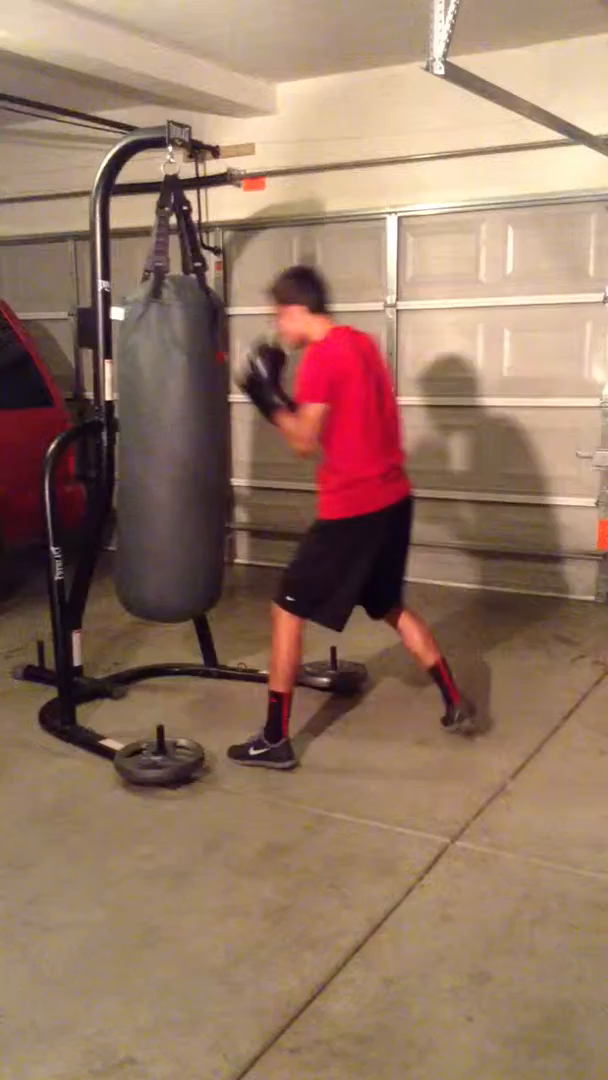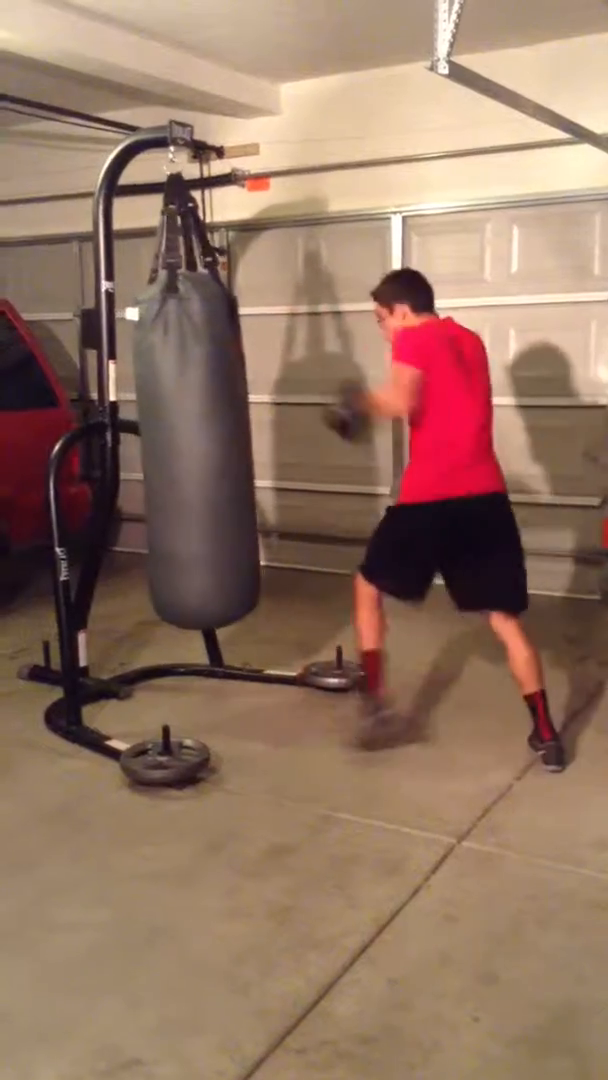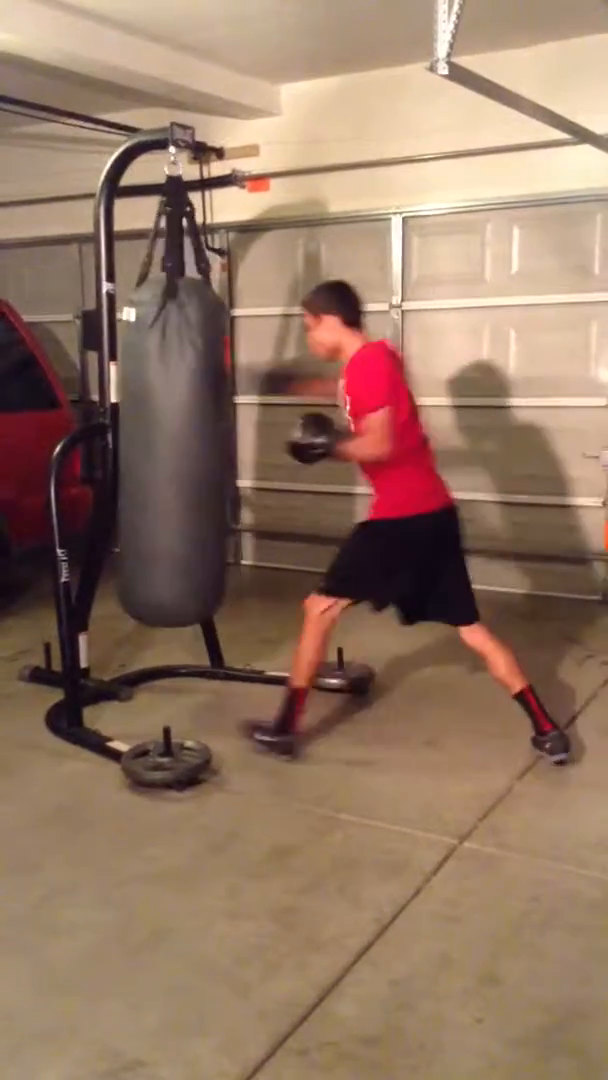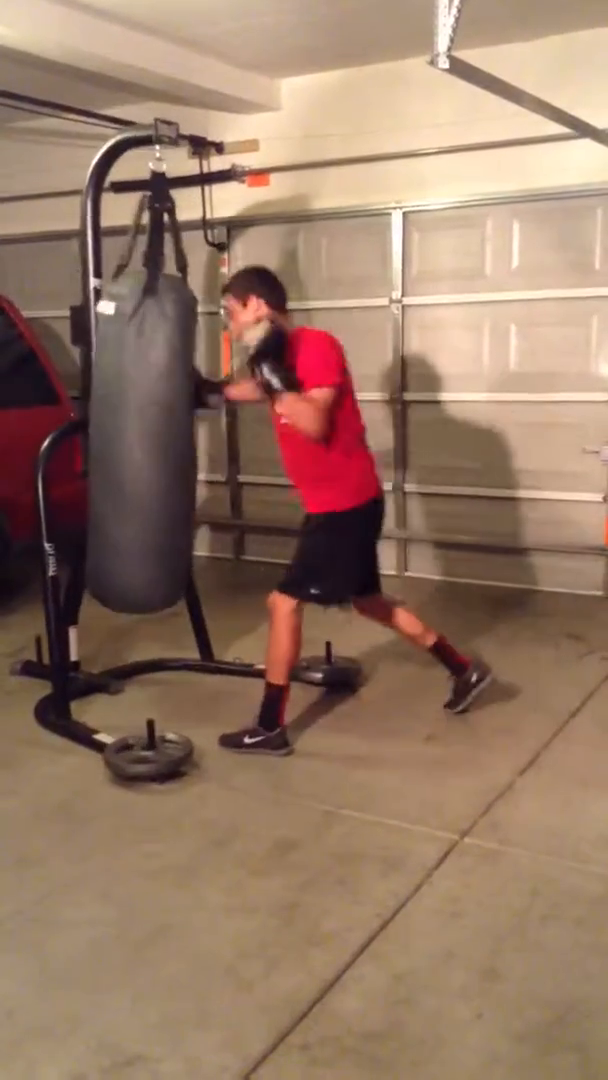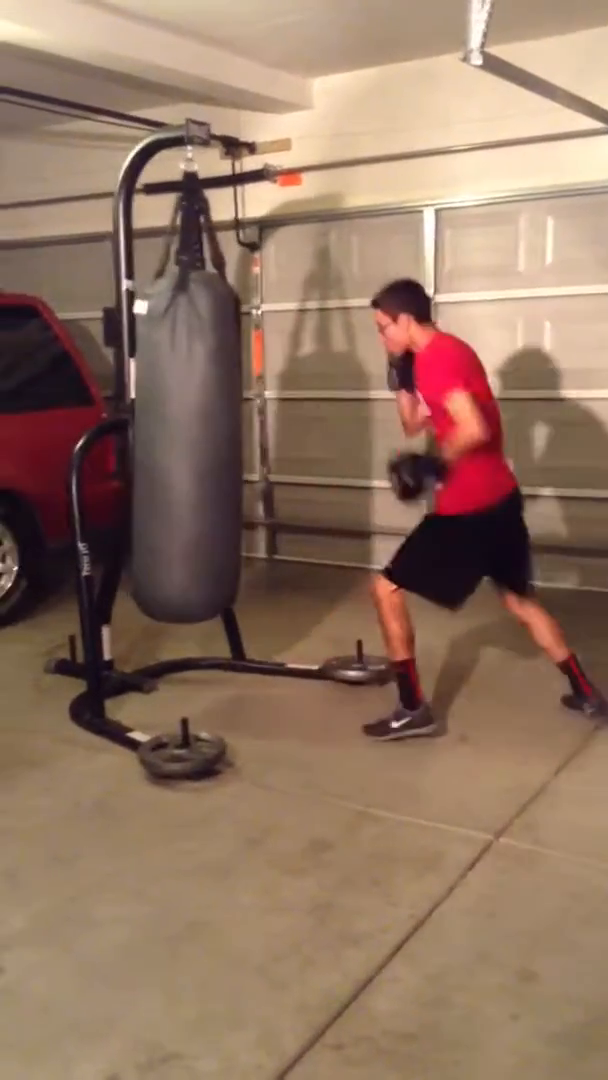
dt=0.5s
person 1, frame 1
left shoulder: (319, 357)
right shoulder: (362, 344)
left elbow: (303, 441)
left wrist: (268, 399)
right wrist: (285, 396)
left hip: (352, 512)
right hip: (394, 500)
left knee: (289, 612)
right knee: (392, 607)
left ankle: (274, 739)
right ankle: (457, 705)
person 1, frame 2
left shoulder: (413, 338)
right shoulder: (471, 341)
left elbow: (398, 402)
left wrist: (361, 404)
left hip: (428, 499)
right hip: (486, 494)
left knee: (369, 586)
right knee: (504, 618)
left ankle: (375, 702)
right ankle: (547, 737)
person 1, frame 3
left shoulder: (368, 364)
right shoulder: (377, 357)
left elbow: (379, 447)
left wrist: (328, 445)
left hip: (401, 518)
right hip: (436, 513)
left knee: (320, 609)
right knee: (471, 630)
left ankle: (285, 728)
right ankle: (548, 732)
person 1, frame 4
left shoulder: (319, 346)
right shoulder: (282, 351)
left elbow: (314, 426)
right elbow: (256, 389)
left wrist: (274, 383)
right wrist: (213, 389)
left hip: (346, 505)
right hip: (349, 501)
left knee: (285, 603)
right knee: (370, 601)
left ankle: (270, 728)
right ankle: (464, 670)
person 1, frame 5
left shoulder: (436, 358)
right shoulder: (450, 352)
left elbow: (475, 432)
right elbow: (413, 424)
left wrist: (433, 463)
right wrist: (402, 379)
left hip: (465, 509)
right hip: (501, 499)
left knee: (387, 589)
right knee: (517, 598)
left ankle: (413, 708)
